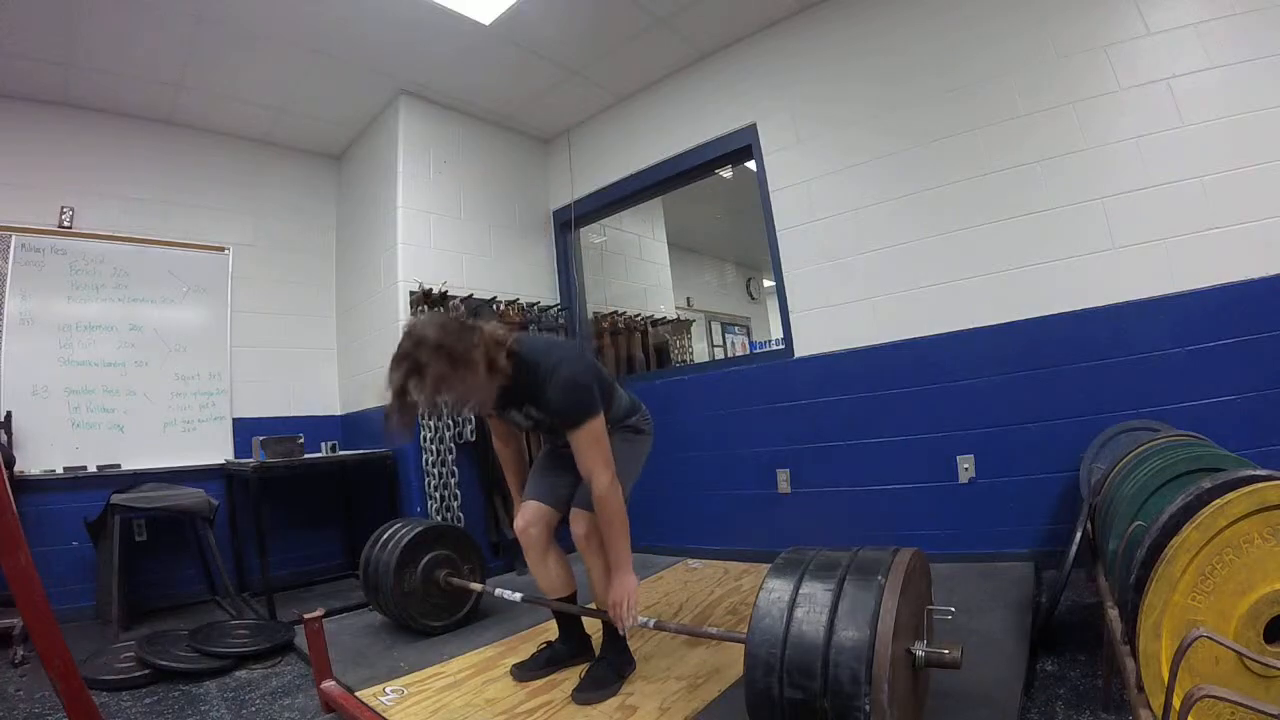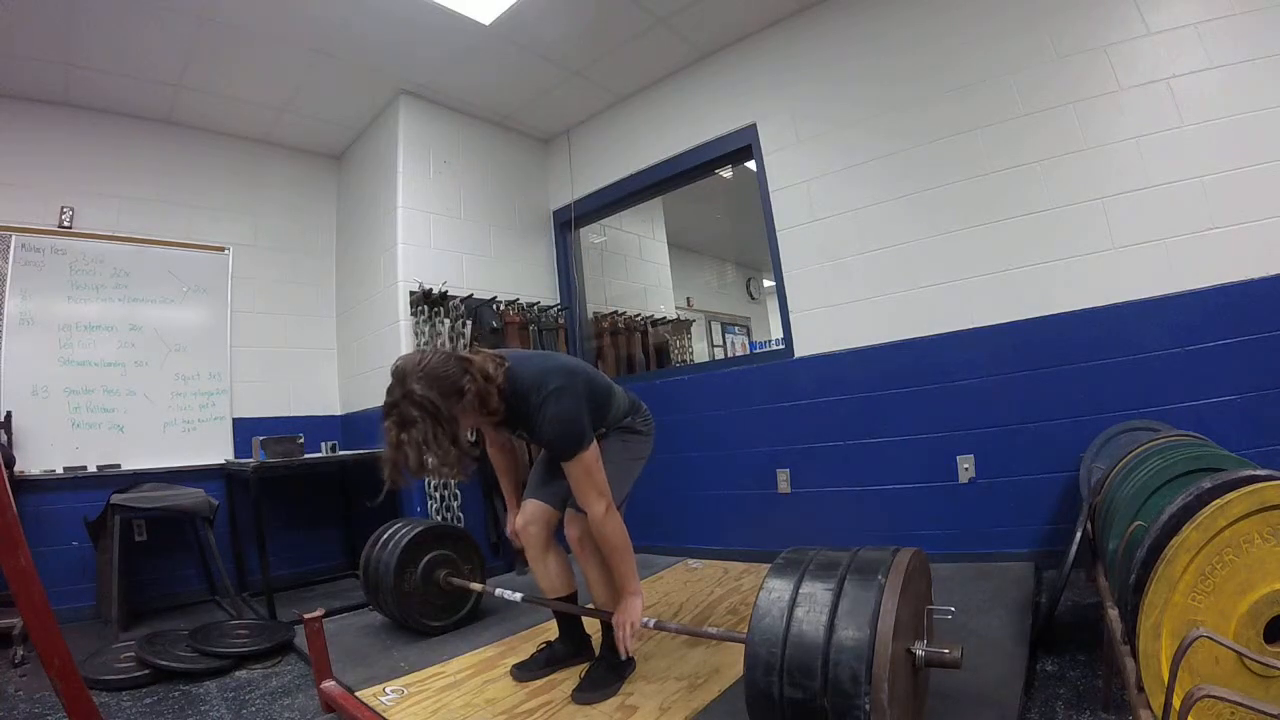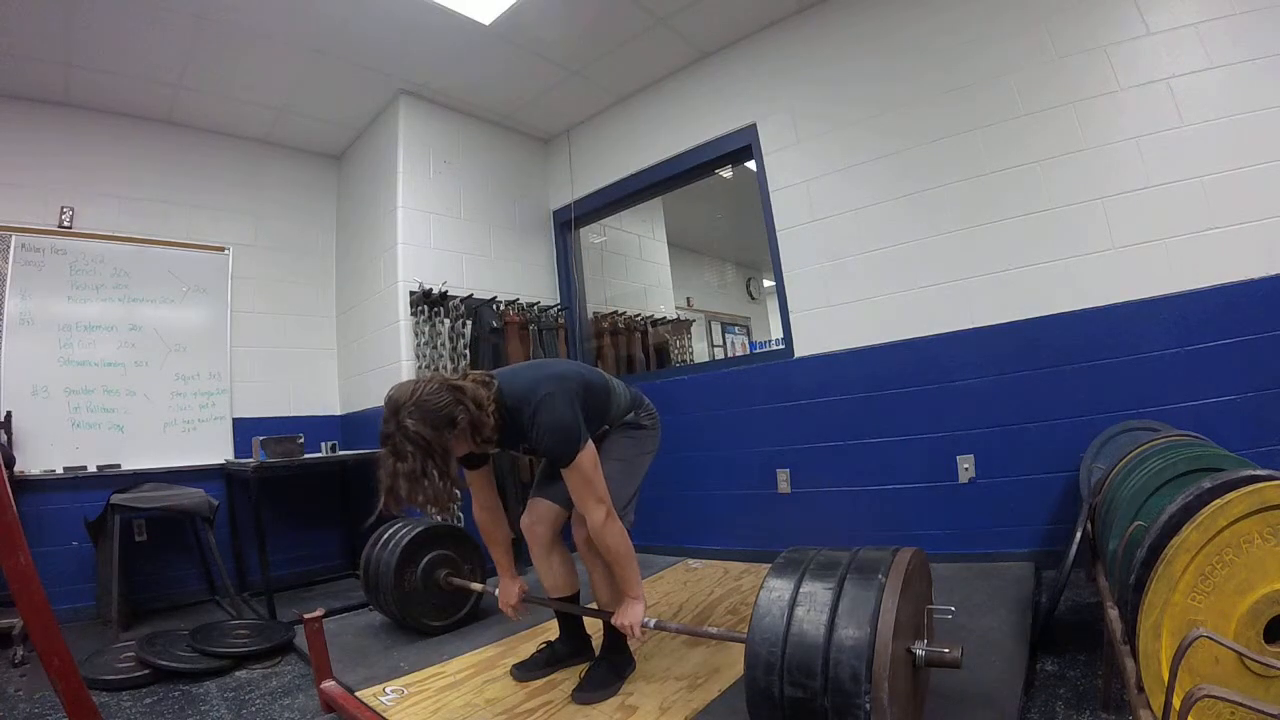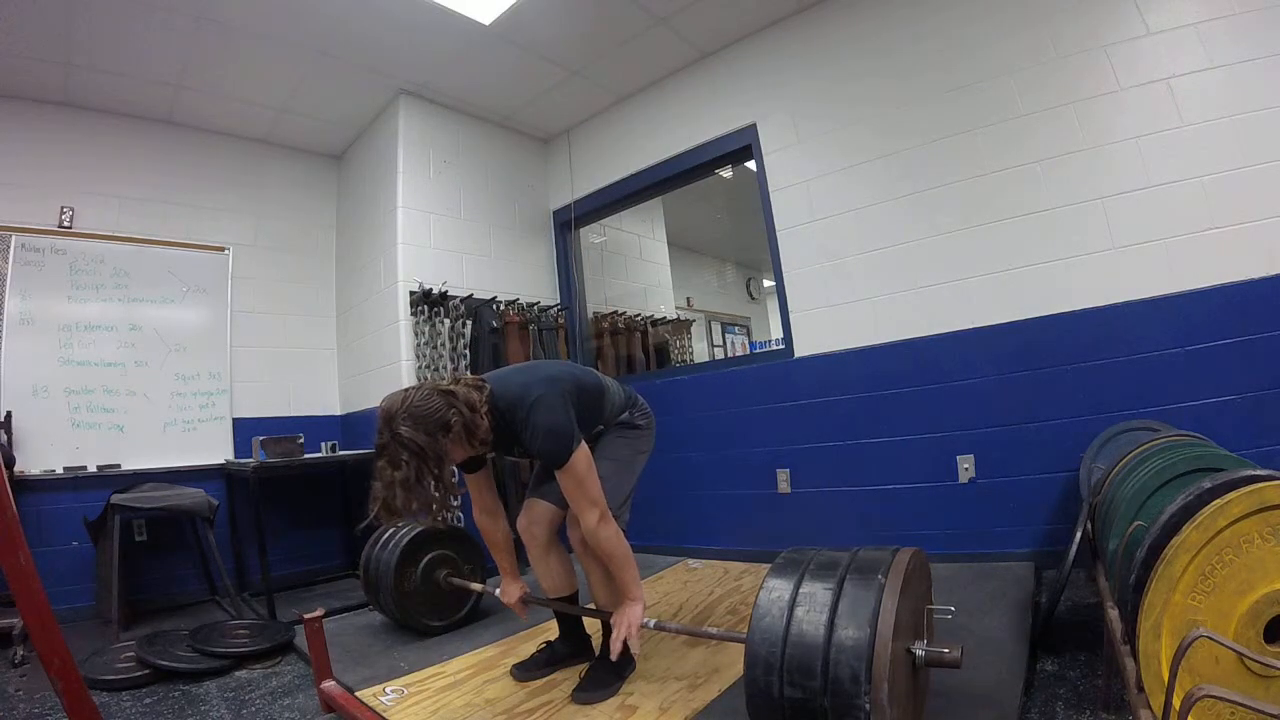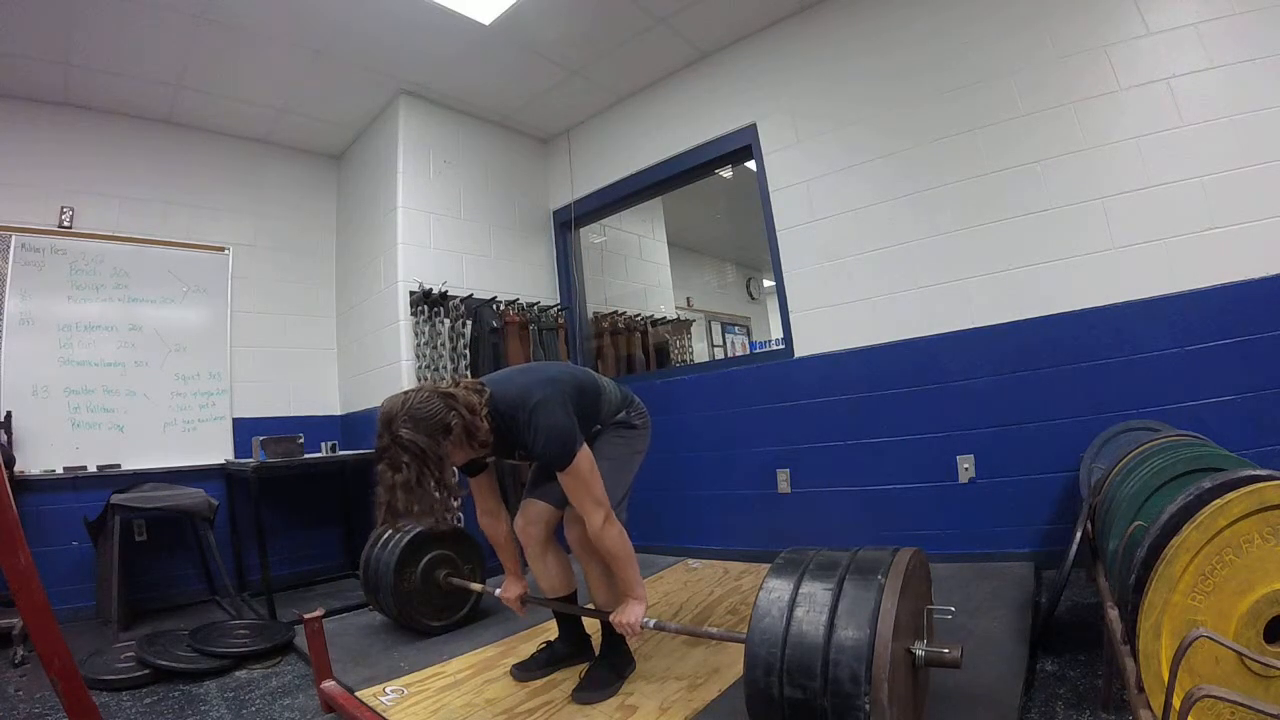
dt=0.5s
person 1, frame 1
left shoulder: (558, 373)
right shoulder: (487, 377)
left elbow: (602, 480)
right elbow: (507, 440)
left wrist: (623, 573)
right wrist: (521, 503)
left hip: (621, 431)
right hip: (567, 438)
left knee: (585, 528)
right knee: (530, 526)
left ankle: (616, 652)
right ankle: (572, 640)
person 1, frame 2
left shoulder: (550, 402)
right shoulder: (483, 388)
left elbow: (599, 508)
right elbow: (500, 445)
left wrist: (631, 595)
right wrist: (514, 509)
left hip: (621, 431)
right hip: (574, 435)
left knee: (578, 531)
right knee: (530, 525)
left ankle: (615, 653)
right ankle: (572, 639)
person 1, frame 3
left shoulder: (546, 414)
right shoulder: (468, 417)
left elbow: (599, 514)
right elbow: (486, 508)
left wrist: (633, 598)
right wrist: (507, 577)
left hip: (628, 426)
right hip: (581, 431)
left knee: (586, 531)
right knee: (536, 525)
left ankle: (616, 653)
right ankle: (573, 639)
person 1, frame 4
left shoulder: (539, 416)
right shoulder: (465, 420)
left elbow: (594, 517)
right elbow: (487, 512)
left wrist: (633, 600)
right wrist: (510, 577)
left hip: (623, 426)
right hip: (579, 430)
left knee: (582, 532)
right knee: (532, 526)
left ankle: (615, 655)
right ankle: (573, 640)
person 1, frame 5
left shoulder: (540, 419)
right shoulder: (464, 426)
left elbow: (599, 516)
right elbow: (491, 513)
left wrist: (635, 598)
right wrist: (513, 577)
left hip: (619, 425)
right hip: (574, 432)
left knee: (580, 530)
right knee: (529, 526)
left ankle: (615, 652)
right ankle: (572, 639)
